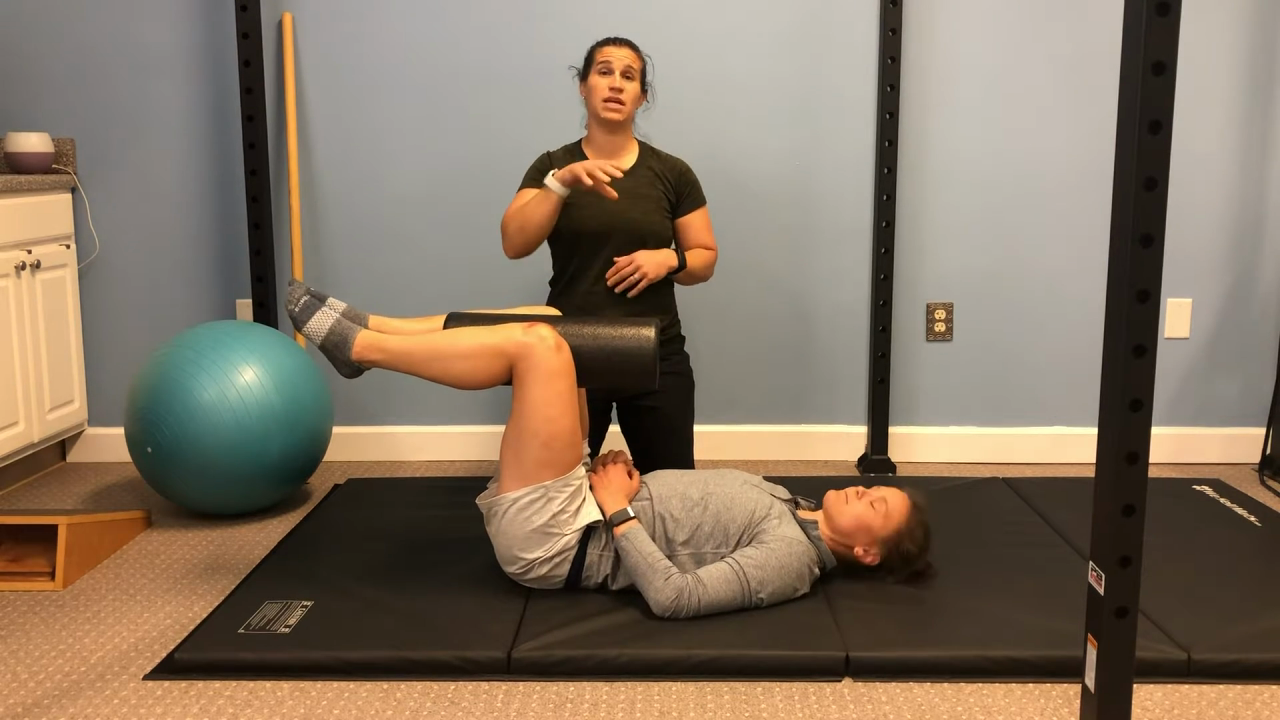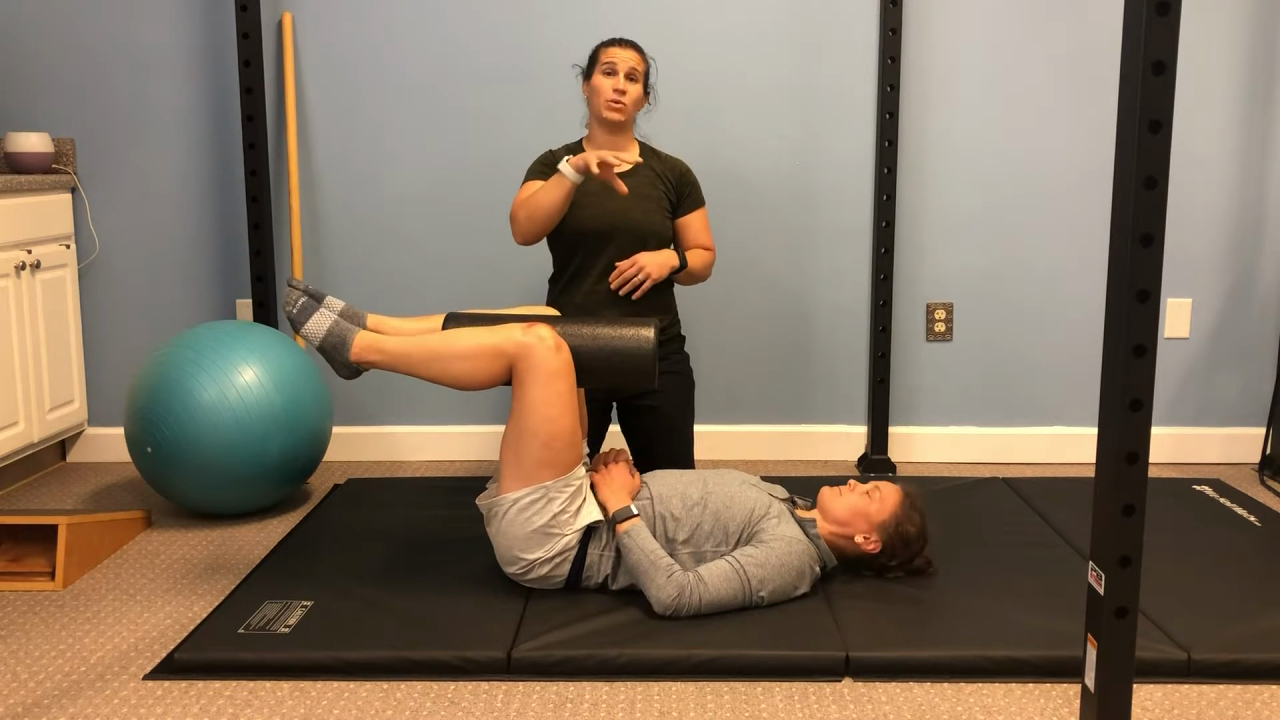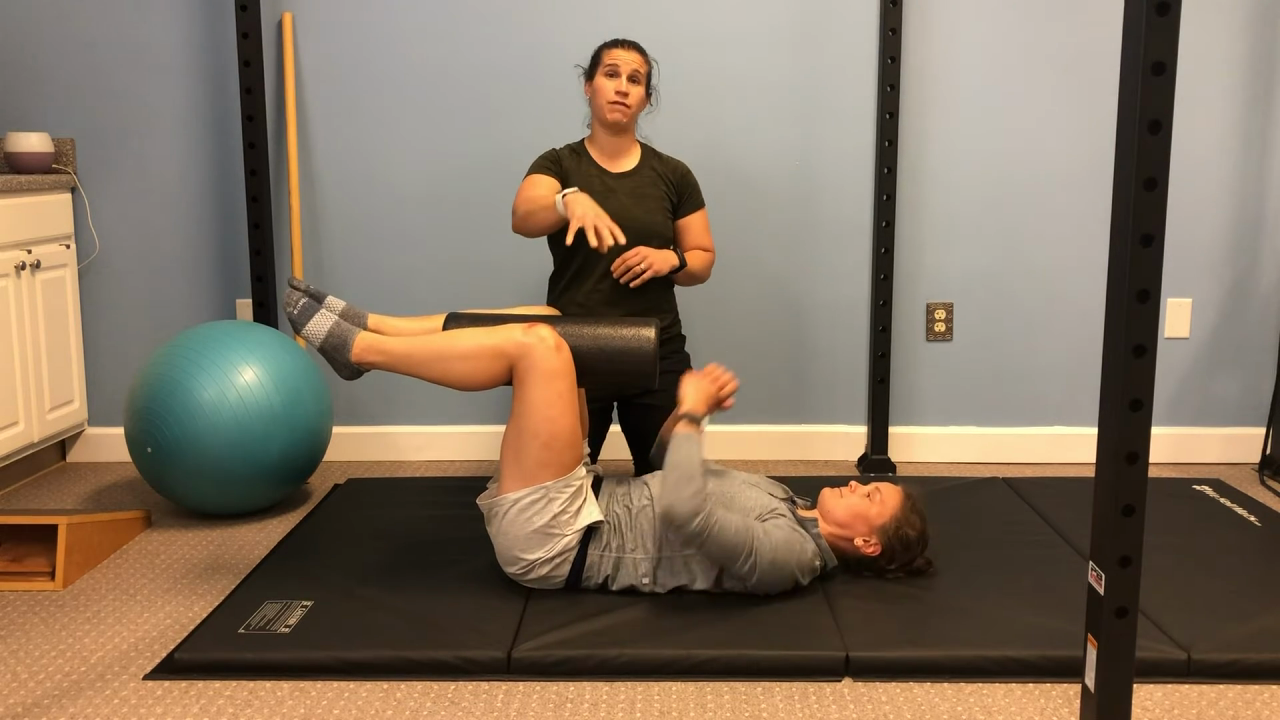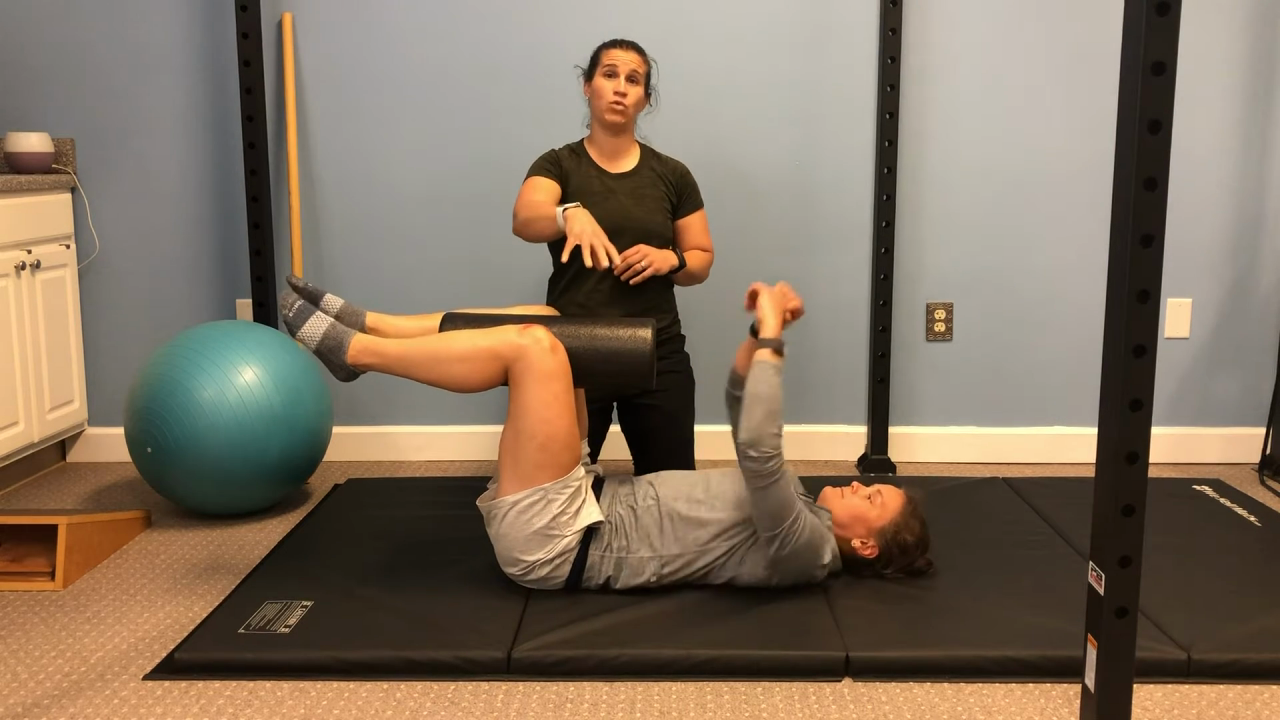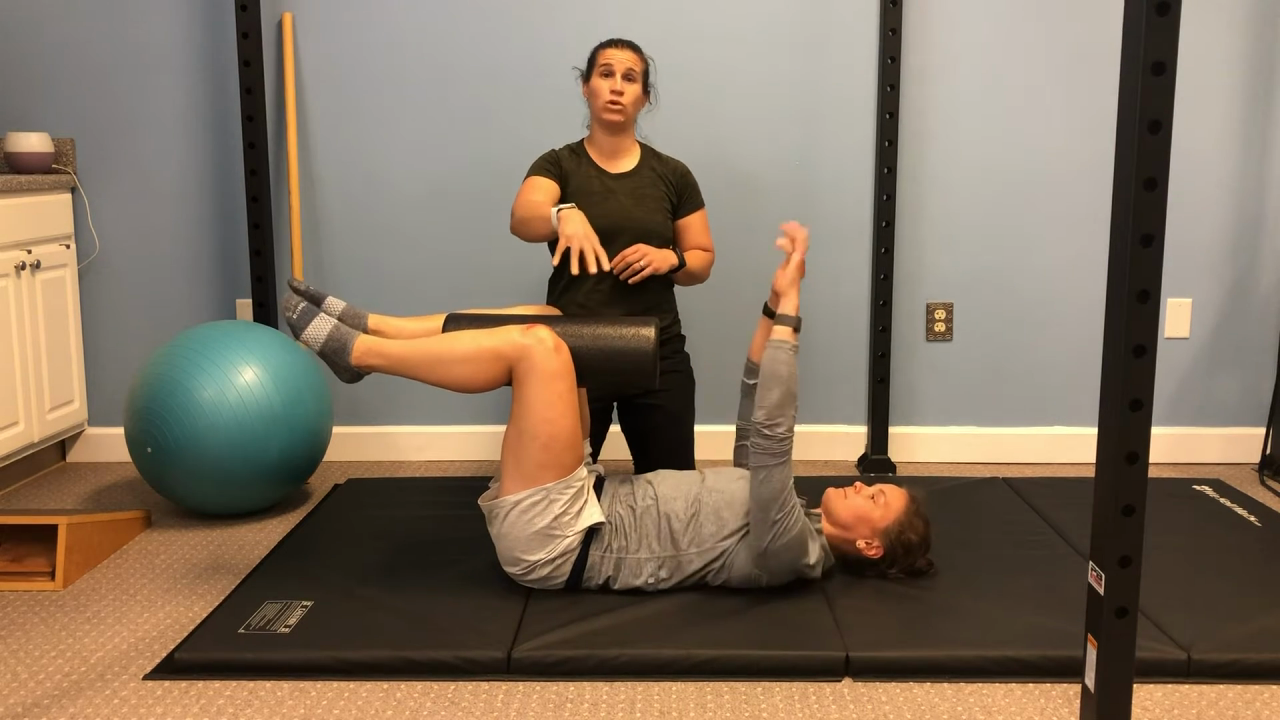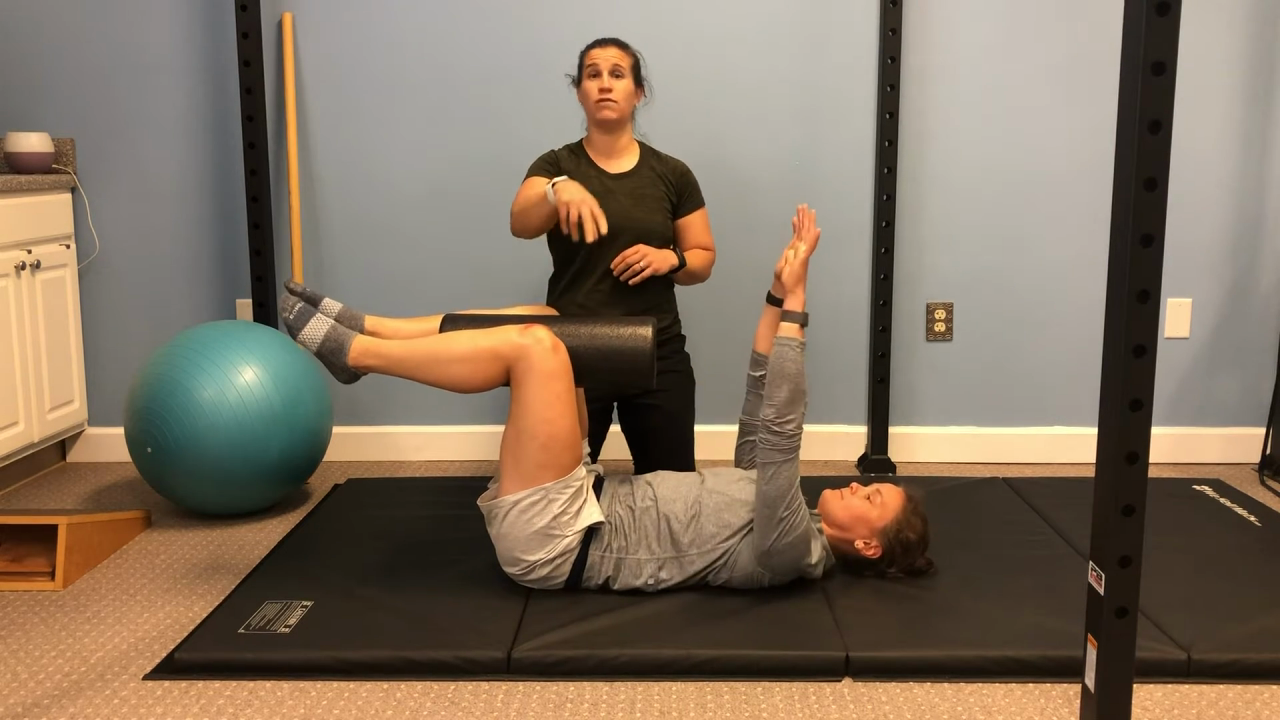
dt=0.3s
person 1, frame 1
left shoulder: (790, 559)
right shoulder: (784, 505)
left elbow: (673, 596)
left wrist: (618, 511)
right wrist: (624, 482)
left hip: (551, 539)
right hip: (587, 508)
left knee: (536, 344)
right knee: (544, 324)
left ankle: (357, 346)
right ankle: (366, 325)
person 1, frame 2
left shoulder: (792, 558)
right shoulder: (784, 507)
left elbow: (676, 595)
left wrist: (621, 508)
right wrist: (624, 480)
left hip: (551, 541)
right hip: (586, 508)
left knee: (536, 345)
right knee: (543, 321)
left ankle: (358, 348)
right ankle: (364, 325)
person 1, frame 3
left shoulder: (791, 555)
right shoulder: (783, 505)
left elbow: (682, 510)
left wrist: (691, 414)
right wrist: (689, 414)
left hip: (551, 541)
right hip: (591, 502)
left knee: (538, 345)
right knee: (546, 320)
left ankle: (356, 347)
right ankle: (363, 324)
person 1, frame 4
left shoulder: (805, 548)
right shoulder: (796, 509)
left elbow: (756, 450)
right elbow: (747, 422)
left wrist: (767, 339)
right wrist: (762, 331)
left hip: (553, 542)
right hip: (589, 503)
left knee: (531, 347)
right knee: (542, 321)
left ankle: (353, 352)
right ankle: (363, 324)
person 1, frame 5
left shoulder: (794, 552)
right shoulder: (797, 518)
left elbow: (773, 437)
right elbow: (755, 419)
left wrist: (787, 310)
right wrist: (773, 309)
left hip: (554, 542)
right hip: (590, 504)
left knee: (537, 347)
right knee: (542, 321)
left ankle: (354, 351)
right ankle: (361, 326)
person 1, frame 6
left shoulder: (794, 549)
right shoulder: (793, 515)
left elbow: (779, 434)
right elbow: (760, 412)
left wrist: (795, 304)
right wrist: (776, 298)
left hip: (550, 542)
right hip: (590, 500)
left knee: (532, 346)
right knee: (539, 320)
left ankle: (352, 352)
right ankle: (357, 326)
person 2, frame 1
left shoulder: (672, 173)
right shoulder: (553, 166)
left elbow: (705, 258)
right elbow: (514, 243)
left wrist: (670, 260)
right wrist: (564, 179)
left hip: (657, 356)
person 2, frame 2
left shoulder: (672, 173)
right shoulder: (555, 164)
left elbow: (704, 257)
right elbow: (523, 230)
left wrist: (671, 261)
right wrist: (577, 169)
left hip: (656, 356)
person 2, frame 3
left shoulder: (672, 174)
right shoulder: (557, 164)
left elbow: (703, 260)
right elbow: (523, 217)
left wrist: (670, 260)
right wrist: (571, 200)
left hip: (657, 356)
person 2, frame 4
left shoulder: (672, 175)
right shoulder: (556, 165)
left elbow: (702, 260)
right elbow: (524, 221)
left wrist: (670, 259)
right wrist: (571, 214)
left hip: (658, 356)
person 2, frame 5
left shoulder: (672, 175)
right shoulder: (557, 166)
left elbow: (702, 259)
right elbow: (521, 220)
left wrist: (670, 259)
right wrist: (565, 214)
left hip: (658, 356)
person 2, frame 6
left shoulder: (672, 174)
right shoulder: (555, 165)
left elbow: (704, 258)
right elbow: (521, 222)
left wrist: (670, 259)
right wrist: (562, 190)
left hip: (658, 356)
